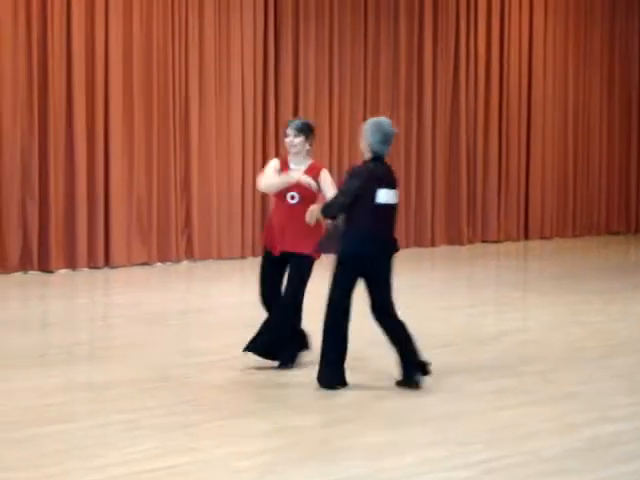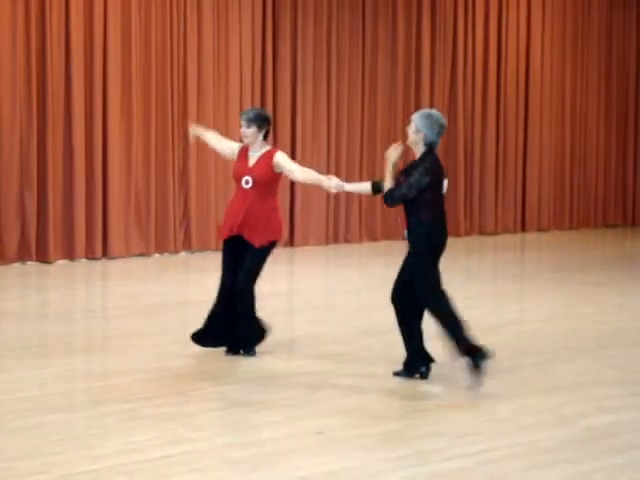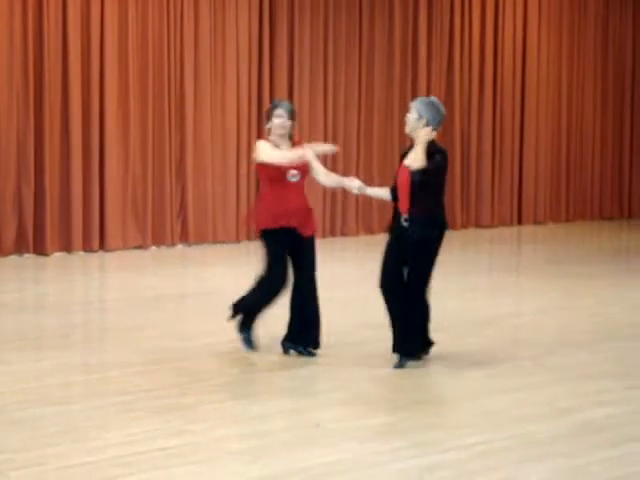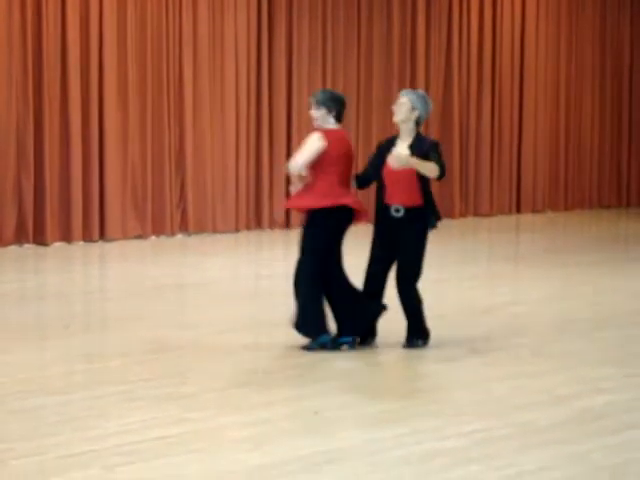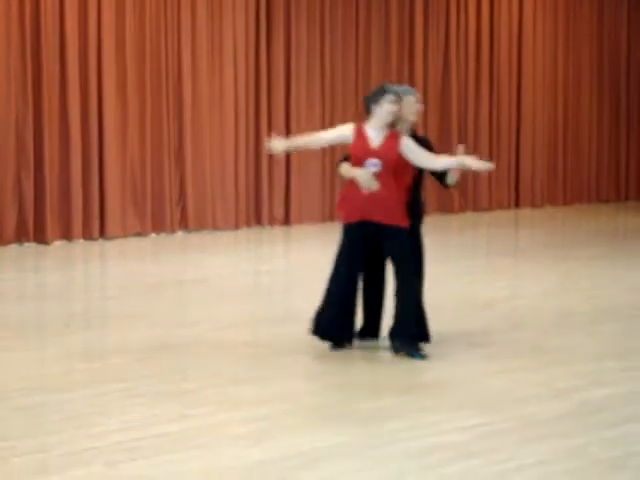
dt=0.4s
person 1, frame 1
left shoulder: (359, 174)
right shoulder: (388, 174)
left elbow: (333, 209)
left wrist: (317, 209)
left hip: (355, 249)
right hip: (380, 250)
left knee: (338, 309)
right knee: (384, 309)
left ankle: (331, 375)
right ankle: (411, 370)
person 1, frame 2
left shoulder: (426, 167)
right shoulder: (422, 164)
left elbow: (392, 198)
right elbow: (382, 187)
left wrist: (389, 165)
right wrist: (346, 186)
left hip: (425, 241)
right hip: (425, 240)
left knee: (432, 298)
right knee: (403, 297)
left ankle: (472, 353)
right ankle: (416, 361)
person 1, frame 3
left shoulder: (437, 155)
right shoulder: (410, 152)
left elbow: (418, 175)
left wrist: (422, 143)
right wrist: (364, 190)
left hip: (426, 229)
right hip: (404, 227)
left knee: (415, 287)
right knee: (390, 283)
left ankle: (417, 345)
right ankle: (409, 346)
person 1, frame 4
left shoulder: (427, 146)
right shoulder: (385, 146)
left elbow: (437, 173)
right elbow: (364, 178)
left wrist: (411, 161)
left hip: (415, 219)
right hip: (387, 218)
left knee: (406, 279)
right knee: (375, 275)
left ankle: (418, 333)
right ankle: (366, 331)
person 1, frame 5
left shoulder: (421, 145)
left elbow: (447, 180)
right elbow: (345, 166)
left wrist: (457, 166)
right wrist: (357, 173)
left hip: (407, 215)
left knee: (414, 272)
right knee: (373, 269)
right ankle: (369, 329)
person 2, frame 1
left shoulder: (319, 172)
right shoulder: (276, 165)
right elbow: (262, 185)
right wrist: (295, 178)
left hip: (304, 241)
right hip: (275, 238)
left knee: (291, 298)
right knee: (269, 295)
left ankle: (285, 352)
right ankle: (293, 340)
person 2, frame 2
left shoulder: (276, 157)
right shoulder: (238, 151)
left elbow: (300, 173)
right elbow: (216, 139)
left wrist: (326, 180)
right wrist: (198, 131)
left hip: (263, 229)
right hip: (235, 225)
left knee: (243, 285)
right knee: (229, 284)
left ankle: (247, 339)
right ankle: (232, 339)
person 2, frame 3
left shoulder: (303, 152)
right shoulder: (263, 147)
left elbow: (325, 178)
right elbow: (284, 159)
left wrist: (347, 181)
right wrist: (310, 150)
left hip: (301, 221)
right hip: (273, 220)
left knee: (305, 280)
right knee: (276, 277)
left ankle: (296, 339)
right ankle: (246, 317)
person 2, frame 4
left shoulder: (319, 137)
right shoulder: (343, 139)
left elbow: (295, 167)
left wrist: (300, 181)
right wrist: (309, 180)
left hip: (322, 206)
right hip: (342, 205)
left knee: (309, 270)
right knee: (330, 269)
left ankle: (320, 332)
right ankle: (348, 329)
person 2, frame 5
left shoulder: (400, 141)
right shoulder: (352, 131)
left elbow: (430, 161)
right elbow: (319, 139)
left wrist: (464, 161)
right wrist: (287, 144)
left hip: (391, 214)
right hip: (357, 212)
left knee: (406, 272)
right knee: (346, 270)
left ankle: (404, 338)
right ankle: (339, 332)
